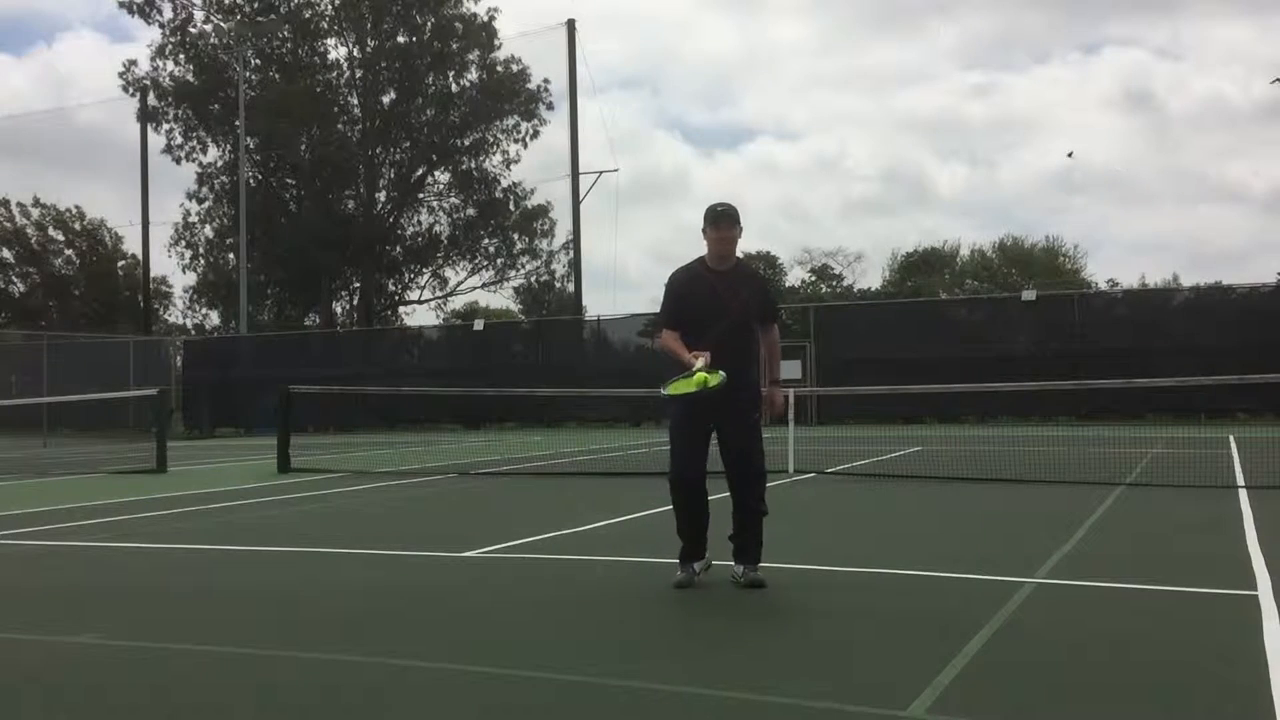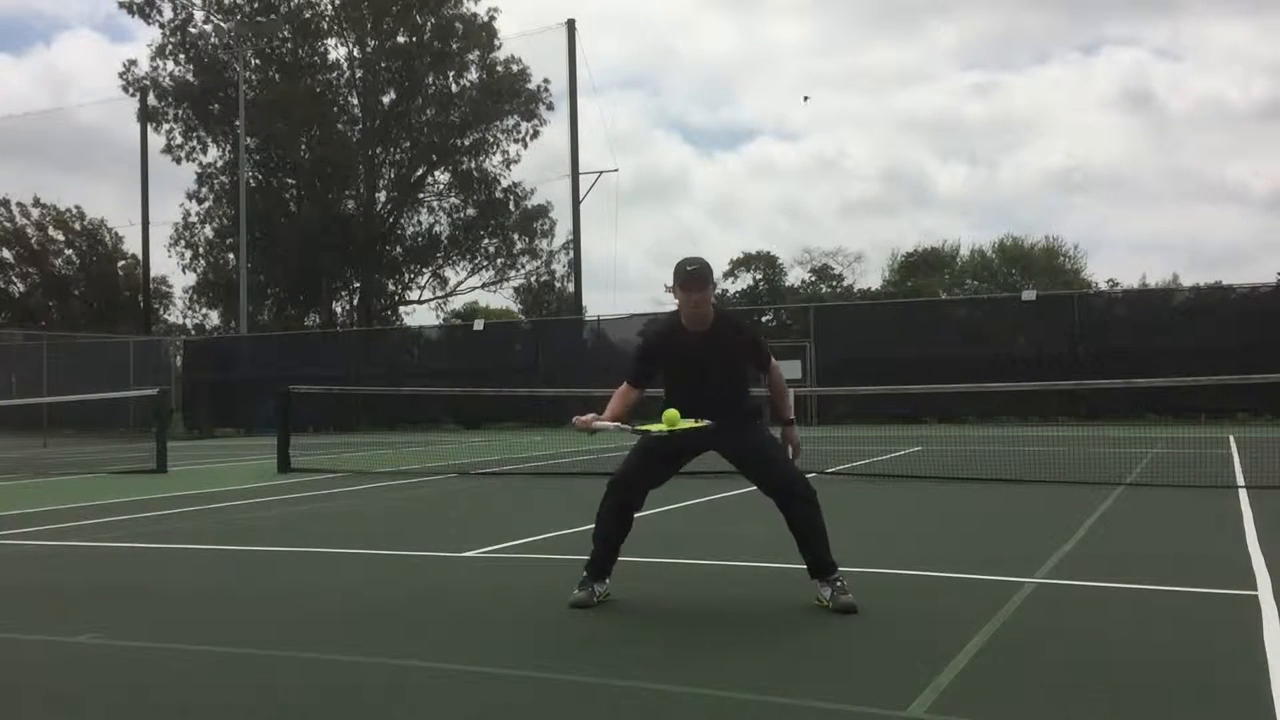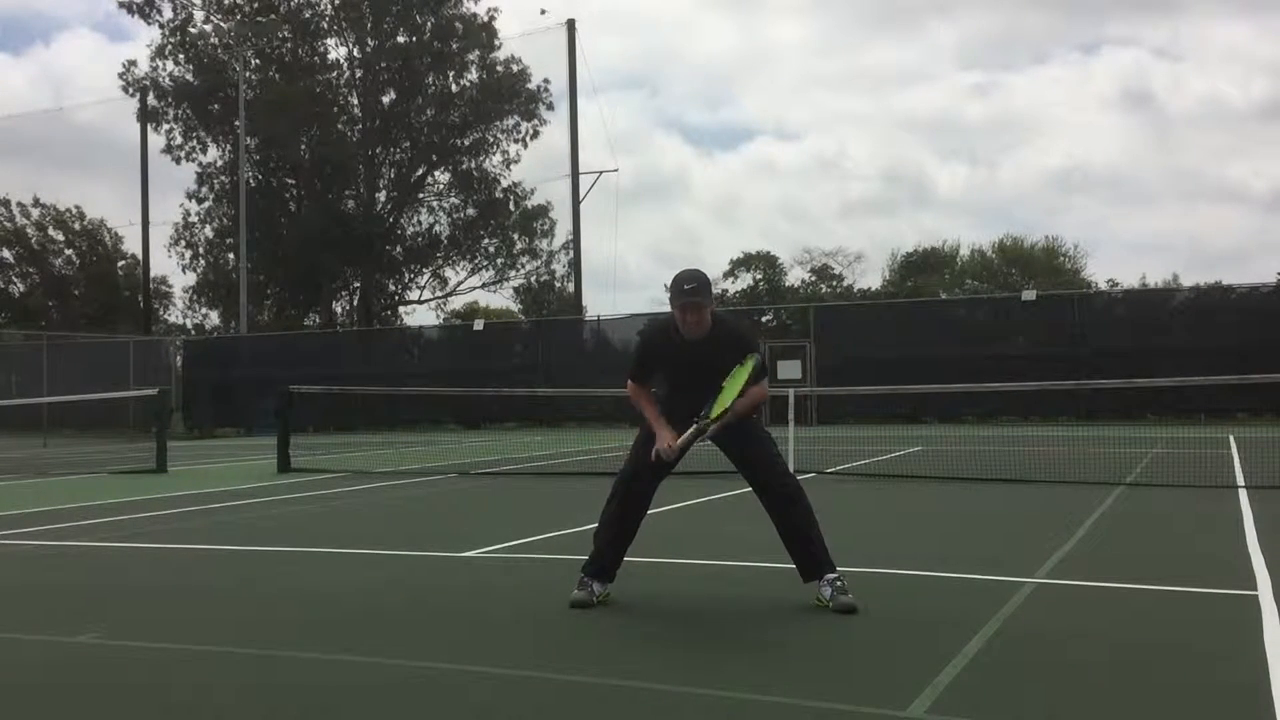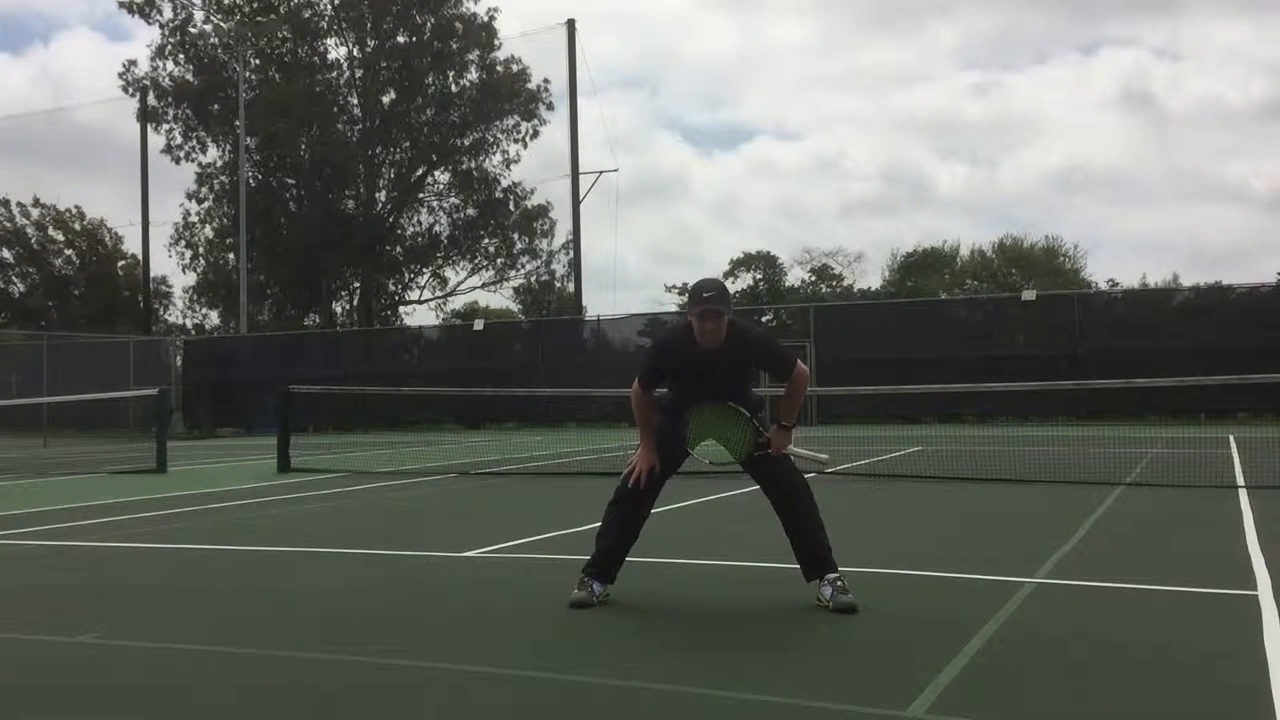
dt=1s
person 1, frame 1
left shoulder: (754, 281)
right shoulder: (683, 280)
left elbow: (769, 332)
right elbow: (667, 335)
left wrist: (773, 382)
right wrist: (688, 357)
left hip: (741, 395)
right hip: (692, 394)
left knee: (748, 477)
right knee: (685, 476)
left ankle: (746, 561)
right ankle: (693, 557)
person 1, frame 2
left shoulder: (736, 329)
right shoulder: (659, 338)
left elbow: (770, 368)
right elbow: (632, 388)
left wrist: (788, 422)
right wrist: (603, 418)
left hip: (738, 421)
left knee: (794, 487)
right knee: (623, 484)
left ankle: (827, 578)
right ankle: (596, 577)
person 1, frame 3
left shoulder: (735, 335)
right shoulder: (654, 337)
left elbow: (760, 387)
right elbow: (637, 386)
left wrist: (725, 415)
right wrist: (661, 429)
left hip: (734, 413)
right hip: (675, 411)
left knee: (781, 487)
right knee: (630, 485)
left ankle: (826, 577)
right ankle: (595, 576)
person 1, frame 4
left shoulder: (751, 341)
right shoulder: (669, 345)
left elbow: (800, 375)
right elbow: (641, 391)
left wrist: (784, 427)
right wrist: (647, 445)
right hip: (679, 415)
left knee: (791, 488)
right knee: (634, 488)
left ankle: (828, 578)
right ankle: (596, 577)
